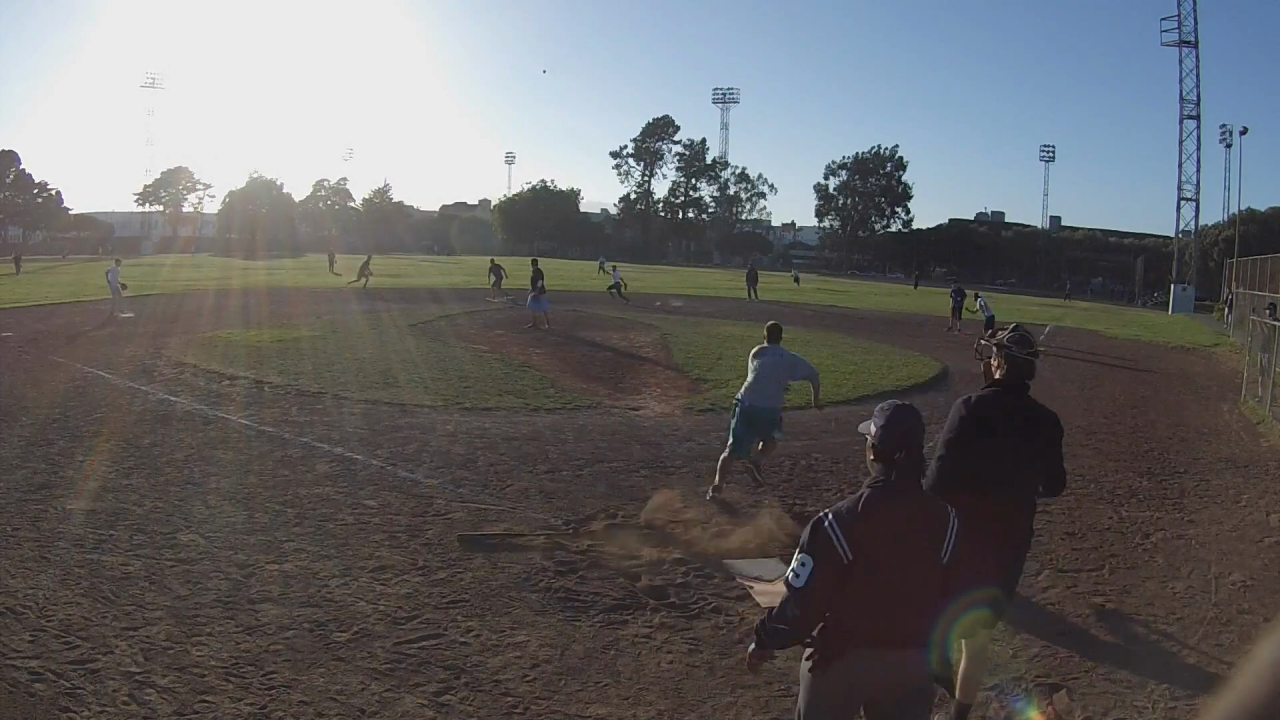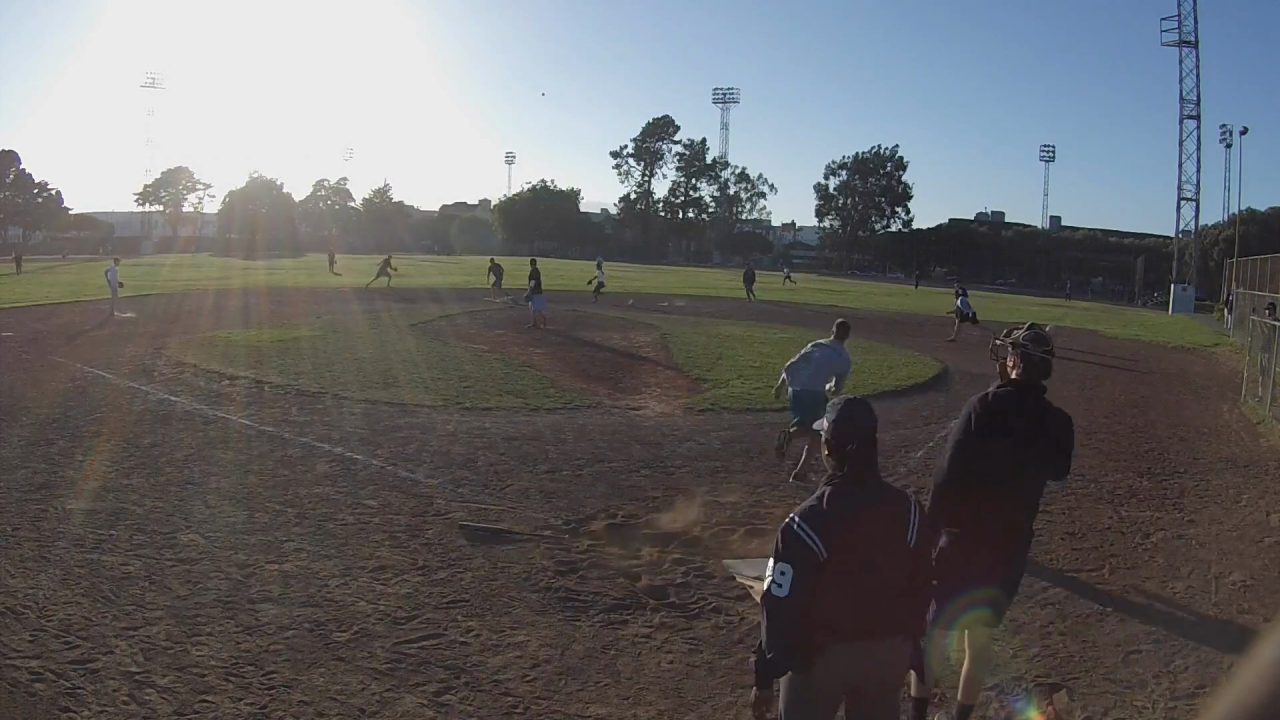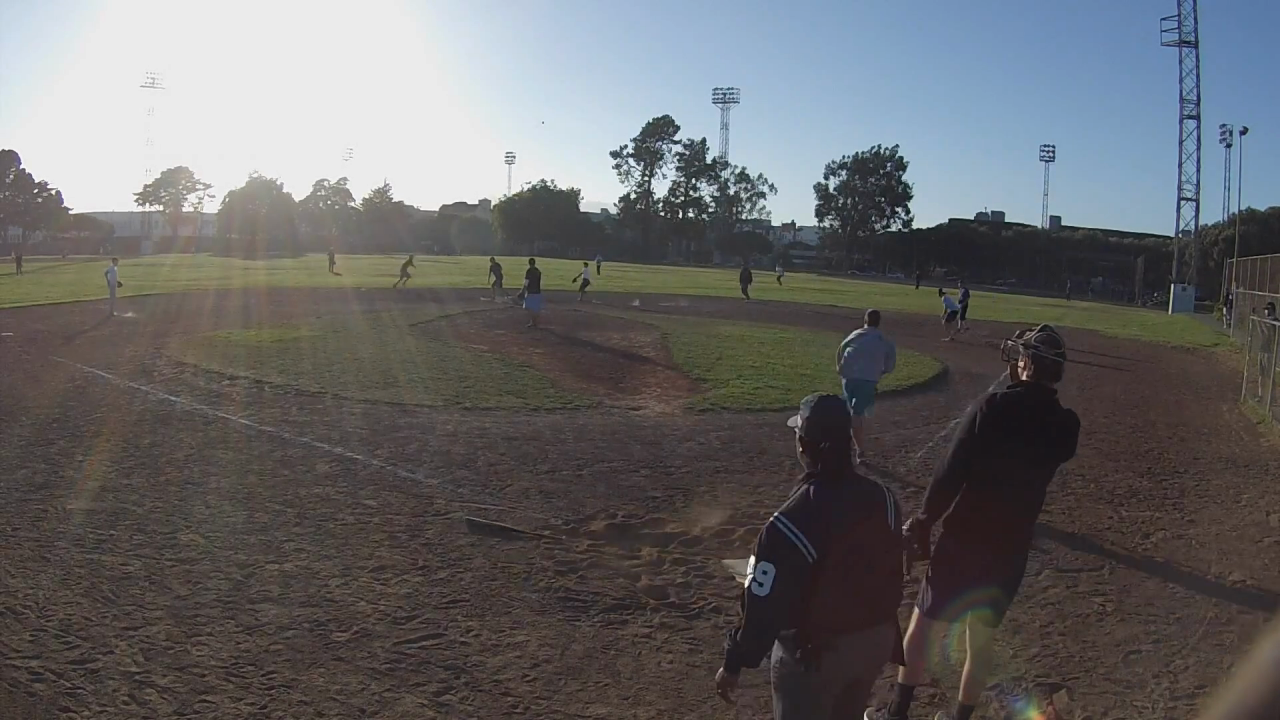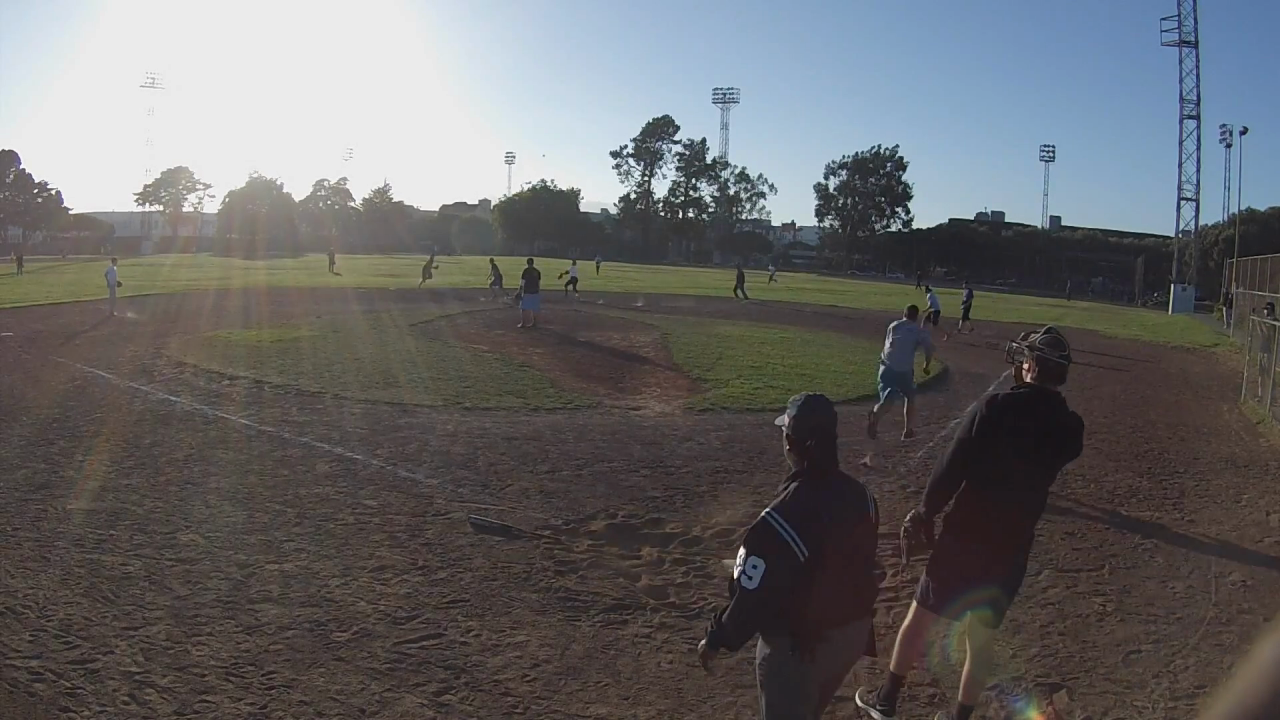
dt=0.2s
person 1, frame 1
left shoulder: (971, 409)
right shoulder: (1045, 422)
left elbow: (939, 478)
right elbow: (1053, 486)
left hip: (963, 540)
right hip: (1011, 544)
right knee: (977, 637)
person 1, frame 2
left shoulder: (985, 407)
right shoulder: (1057, 423)
left elbow: (950, 475)
right elbow: (1058, 470)
left wrist: (929, 527)
left hip: (964, 537)
right hip: (1010, 544)
left knee: (930, 631)
right knee: (979, 637)
person 1, frame 3
left shoulder: (993, 407)
right shoulder: (1065, 424)
left elbow: (953, 470)
left wrist: (925, 518)
right wrist: (1036, 396)
left hip: (965, 535)
right hip: (1012, 544)
left knee: (926, 621)
right knee: (981, 637)
person 1, frame 4
left shoulder: (995, 407)
right shoulder: (1068, 426)
left elbow: (952, 467)
left wrist: (925, 511)
right wrist: (1051, 395)
left hip: (964, 533)
right hip: (1012, 545)
left knee: (922, 615)
right knee: (981, 637)
person 2, frame 1
left shoulder: (840, 522)
right shoulder: (945, 522)
left elbow: (802, 603)
left wrist: (764, 639)
right wrist: (925, 650)
left hip: (842, 659)
right hip: (911, 662)
person 2, frame 2
left shoulder: (808, 523)
right shoulder: (908, 510)
left elbow: (784, 608)
right elbow: (919, 590)
left wrist: (766, 675)
right wrist: (904, 642)
left hip: (820, 655)
right hip: (889, 650)
person 2, frame 3
left shoulder: (792, 523)
right shoulder: (881, 499)
left elbow: (765, 605)
right elbow: (892, 574)
left wrist: (734, 661)
left hip: (813, 650)
right hip: (876, 639)
person 2, frame 4
left shoulder: (782, 520)
right shoulder: (860, 497)
left elbow: (752, 597)
left wrist: (717, 638)
left hip: (796, 644)
right hip: (852, 632)
person 3, frame 1
left shoulder: (755, 353)
right shoulder: (791, 359)
right elbow: (813, 375)
right wrist: (816, 399)
left hip: (745, 404)
right hip: (769, 409)
left knee: (733, 449)
right knee: (770, 439)
left ankle: (716, 486)
right ankle: (756, 460)
person 3, frame 2
left shoulder: (814, 345)
right shoulder: (844, 356)
left elbow: (790, 366)
right elbow: (837, 387)
left wrist: (779, 386)
right wrist: (830, 388)
left hip: (796, 391)
left knee: (805, 424)
right knee: (815, 434)
left ankle: (788, 433)
right ankle: (800, 472)
person 3, frame 3
left shoulder: (854, 336)
right shoulder: (885, 341)
left elbow: (840, 353)
right elbow: (889, 367)
left wrist: (841, 371)
left hip: (849, 380)
right hip: (867, 382)
left knee: (856, 414)
right knee: (859, 416)
left ankle: (861, 452)
person 3, frame 4
left shoulder: (892, 326)
right shoulder: (918, 331)
right elbow: (930, 347)
right wrist: (927, 365)
left hip: (886, 369)
right hip: (903, 371)
left knee: (886, 402)
right knee: (910, 397)
left ankle: (874, 416)
right ankle: (907, 431)
